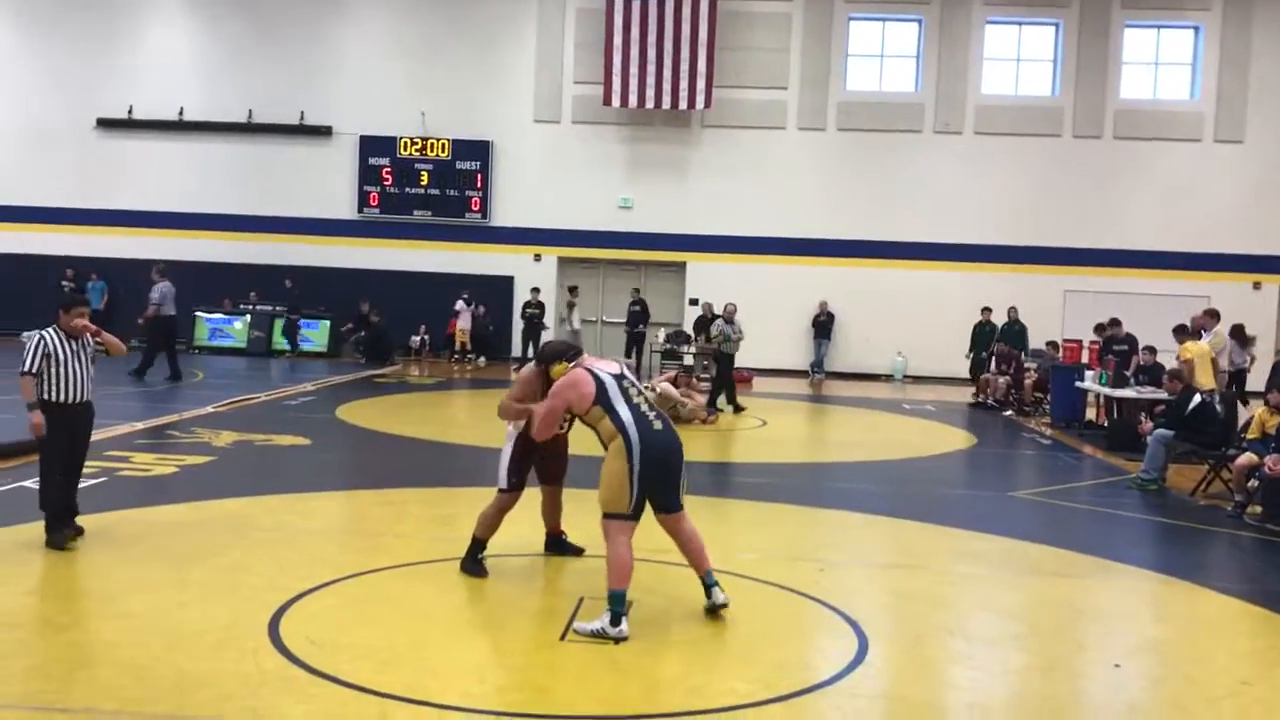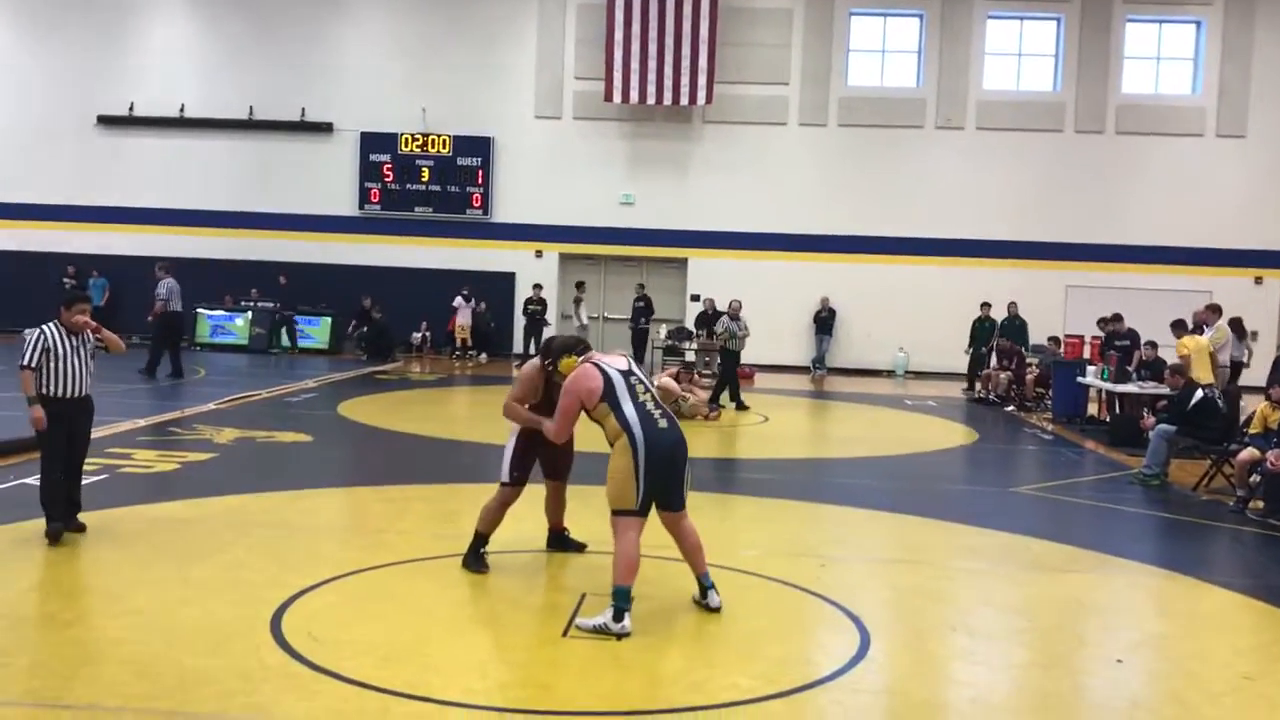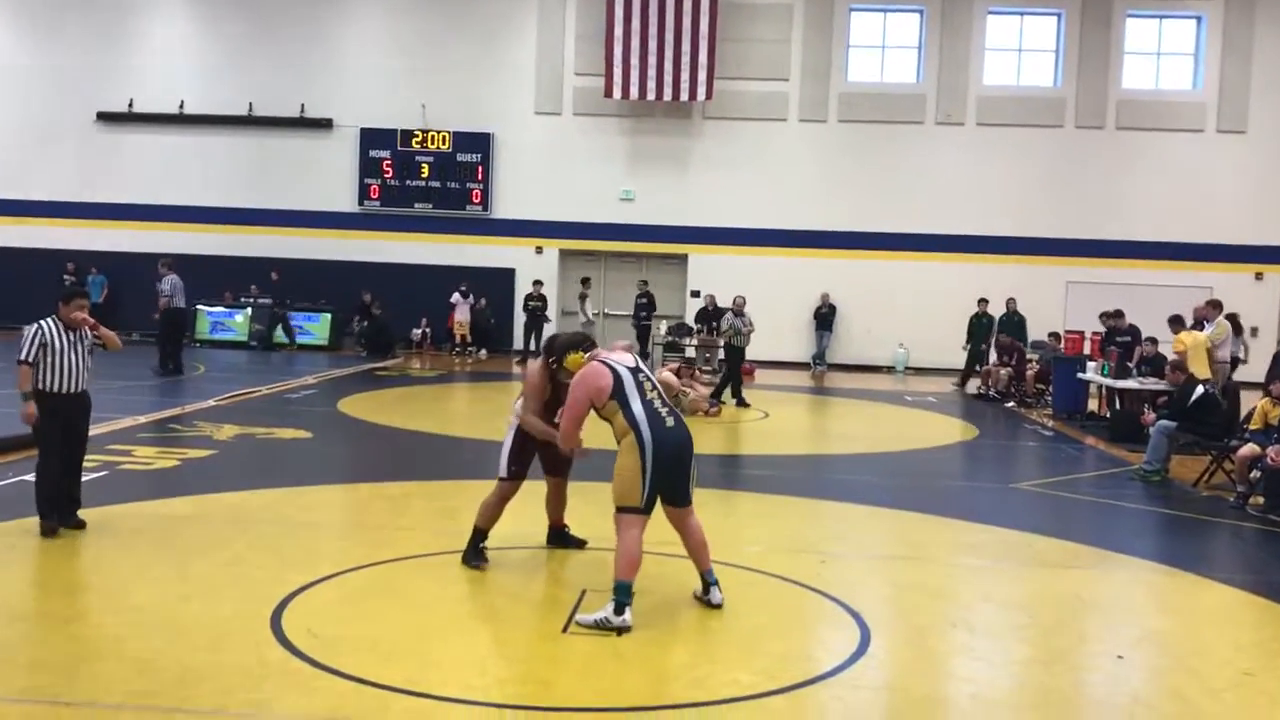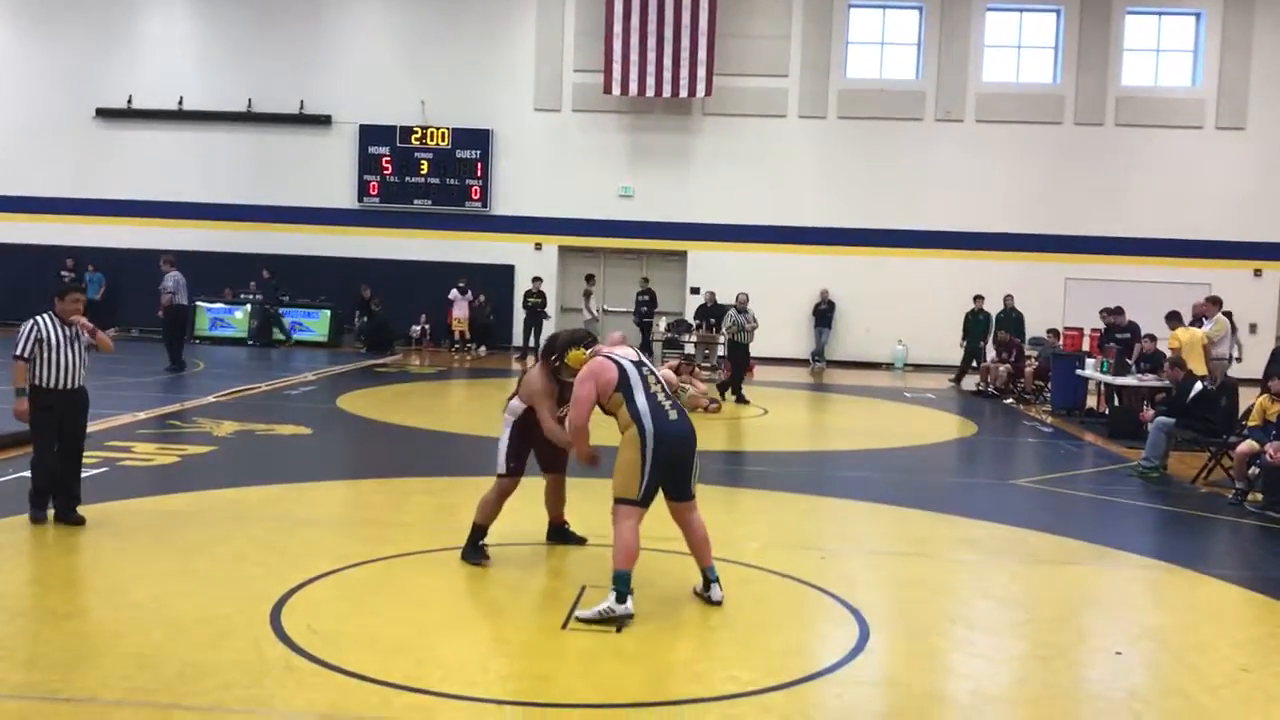
dt=0.1s
person 1, frame 1
left shoulder: (569, 383)
right shoulder: (615, 364)
left elbow: (540, 433)
left wrist: (539, 411)
left hip: (632, 447)
right hip: (668, 439)
left knee: (618, 532)
right knee: (677, 520)
left ankle: (615, 620)
right ankle: (713, 590)
person 1, frame 2
left shoulder: (578, 378)
right shoulder: (623, 360)
left elbow: (558, 434)
left wrist: (549, 425)
left hip: (637, 445)
right hip: (673, 437)
left knee: (626, 528)
right knee: (678, 519)
left ankle: (618, 615)
right ankle: (708, 591)
person 1, frame 3
left shoulder: (586, 376)
right shoulder: (628, 356)
left elbow: (567, 432)
left wrist: (569, 444)
left hip: (644, 443)
right hip: (680, 435)
left knee: (629, 525)
right knee: (684, 515)
left ankle: (619, 609)
right ankle: (711, 588)
person 1, frame 4
left shoulder: (590, 371)
right shoulder: (628, 351)
left elbow: (578, 422)
left wrist: (582, 451)
left hip: (647, 435)
right hip: (683, 429)
left knee: (626, 516)
right knee: (687, 511)
left ankle: (620, 599)
right ankle: (711, 584)
person 2, frame 1
left shoulder: (87, 339)
right shoulder: (43, 339)
left elbow: (120, 350)
right elbow: (27, 376)
left wrist: (96, 331)
right wrist: (33, 410)
left hip: (81, 411)
right hip: (53, 412)
left knee: (73, 469)
right knee: (52, 471)
left ankle: (66, 519)
right ankle: (55, 529)
person 2, frame 2
left shoulder: (89, 335)
right shoulder: (43, 334)
left elbow: (119, 348)
right elbow: (27, 370)
left wrist: (96, 328)
right wrist: (34, 404)
left hip: (81, 406)
right hip: (51, 407)
left knee: (74, 464)
right knee: (52, 465)
left ankle: (68, 515)
right ankle: (53, 521)
person 2, frame 3
left shoulder: (86, 331)
right shoulder: (40, 329)
left elbow: (116, 345)
right elbow: (25, 365)
left wrist: (94, 325)
right wrist: (28, 400)
left hip: (78, 401)
right hip: (48, 403)
left knee: (73, 459)
right knee: (49, 460)
left ankle: (67, 511)
right ankle: (48, 515)
person 2, frame 4
left shoulder: (84, 326)
right shoulder: (37, 325)
left elbow: (108, 348)
right elbow: (21, 361)
left wrist: (90, 330)
right wrist: (20, 396)
left hip: (75, 398)
right hip: (45, 399)
left knee: (72, 455)
right knee: (44, 455)
left ankle: (67, 508)
right ankle: (39, 506)
person 3, frame 1
right shoulder: (532, 376)
right elbow: (504, 410)
left hip: (555, 438)
right hip: (523, 437)
left knee: (553, 491)
right knee: (506, 499)
left ankle: (554, 540)
right ankle: (472, 555)
person 3, frame 2
left shoulder: (586, 370)
right shoulder: (535, 371)
right elbow: (509, 408)
right wrist: (543, 422)
left hip: (560, 433)
right hip: (527, 432)
left knee: (557, 486)
right knee: (508, 494)
left ankle: (557, 536)
right ankle: (474, 551)
person 3, frame 3
right shoulder: (539, 373)
right elbow: (528, 418)
right wrist: (559, 438)
left hip: (559, 429)
right hip: (527, 427)
left knee: (558, 482)
right knee: (506, 488)
left ankle: (557, 532)
right ankle: (474, 546)
person 3, frame 4
left shoulder: (572, 370)
right shoulder: (541, 380)
right elbow: (549, 427)
left hip: (548, 421)
right hip: (520, 423)
left knee: (556, 478)
right knee: (506, 484)
left ankle: (557, 529)
right ankle: (473, 543)
